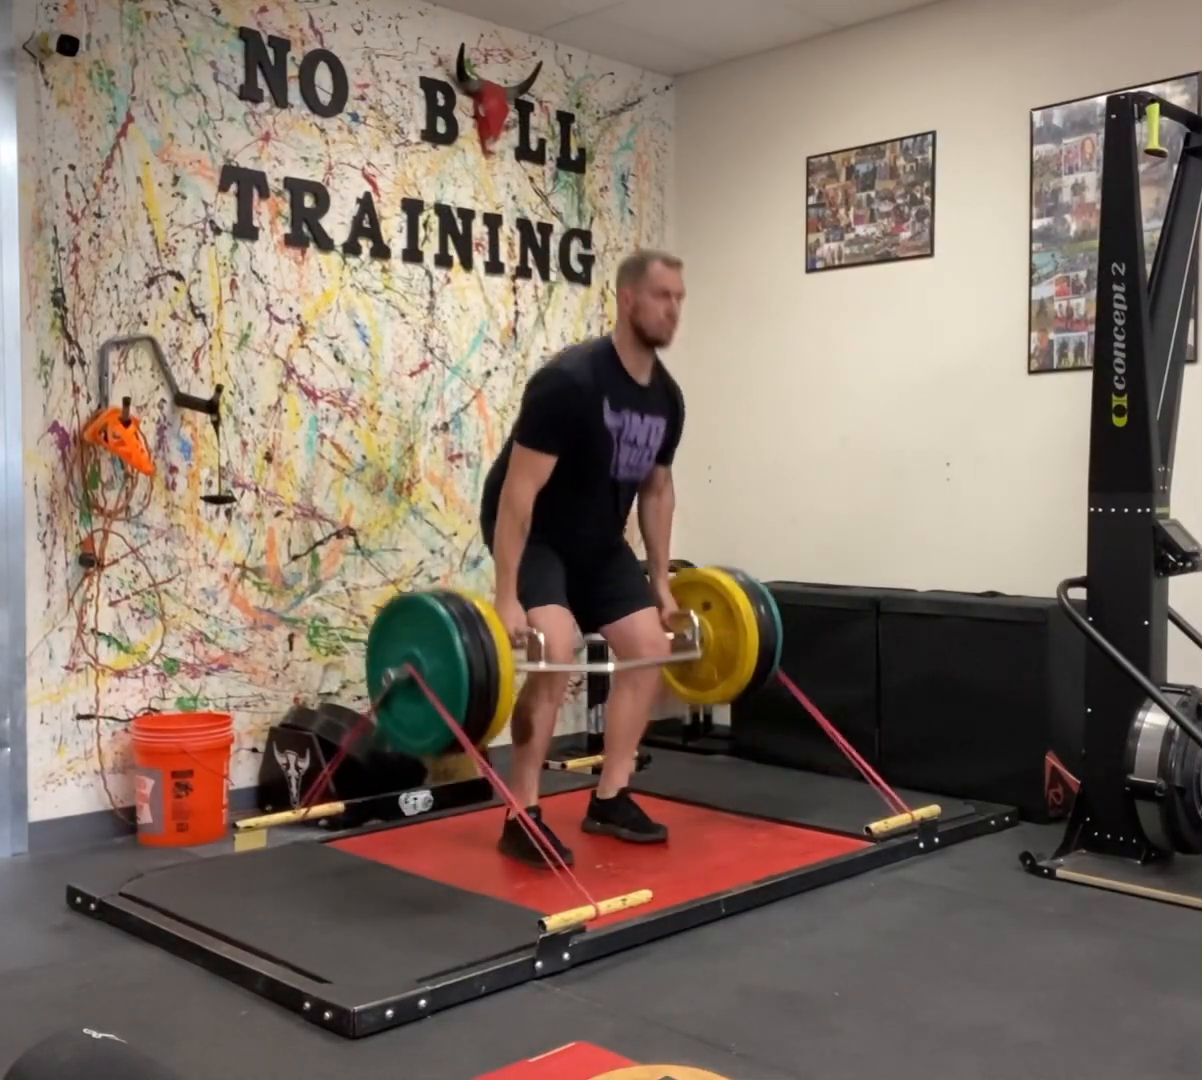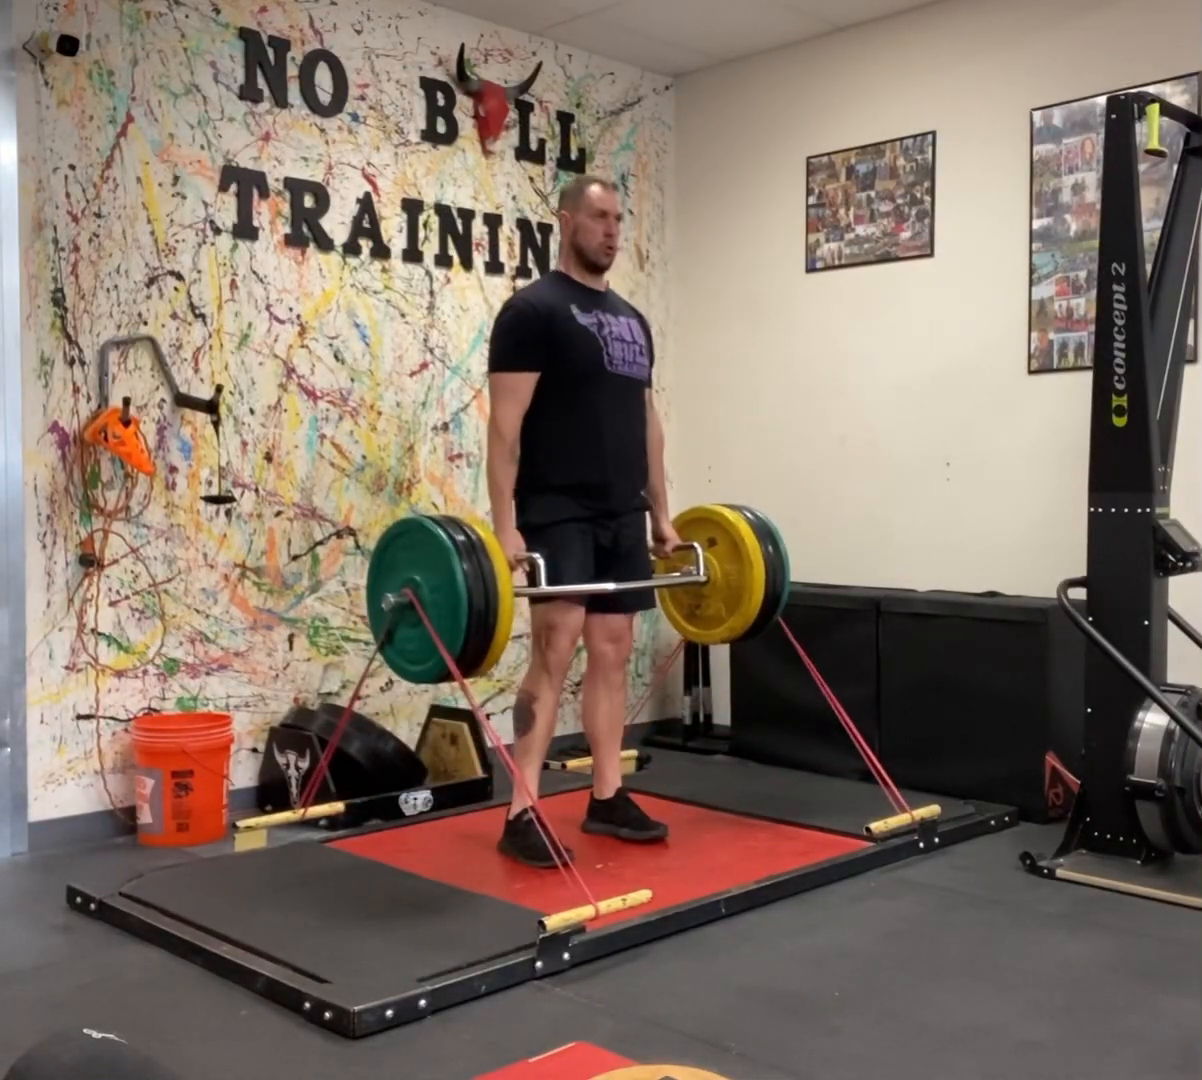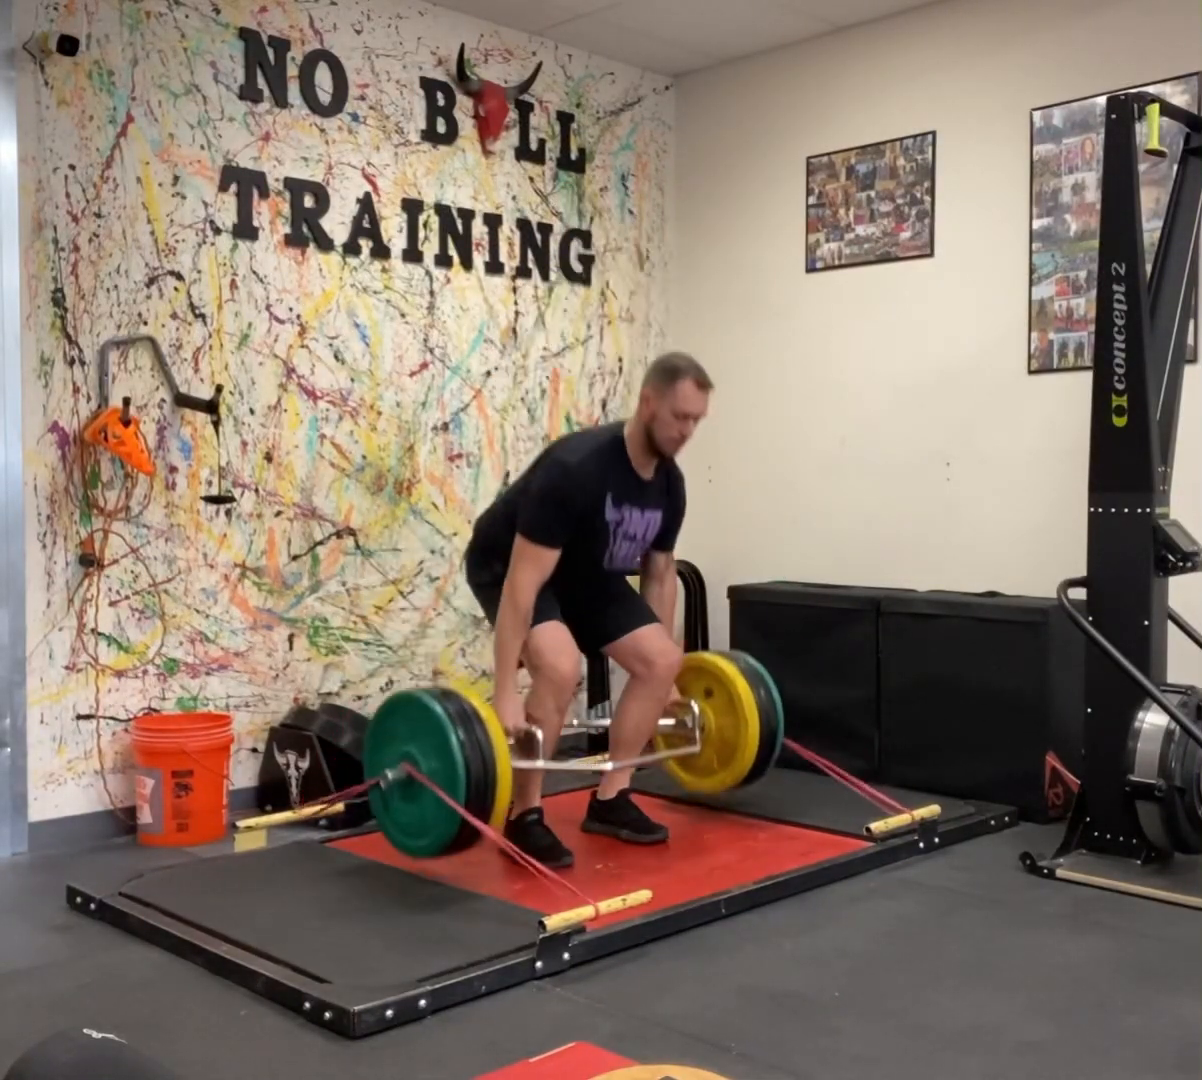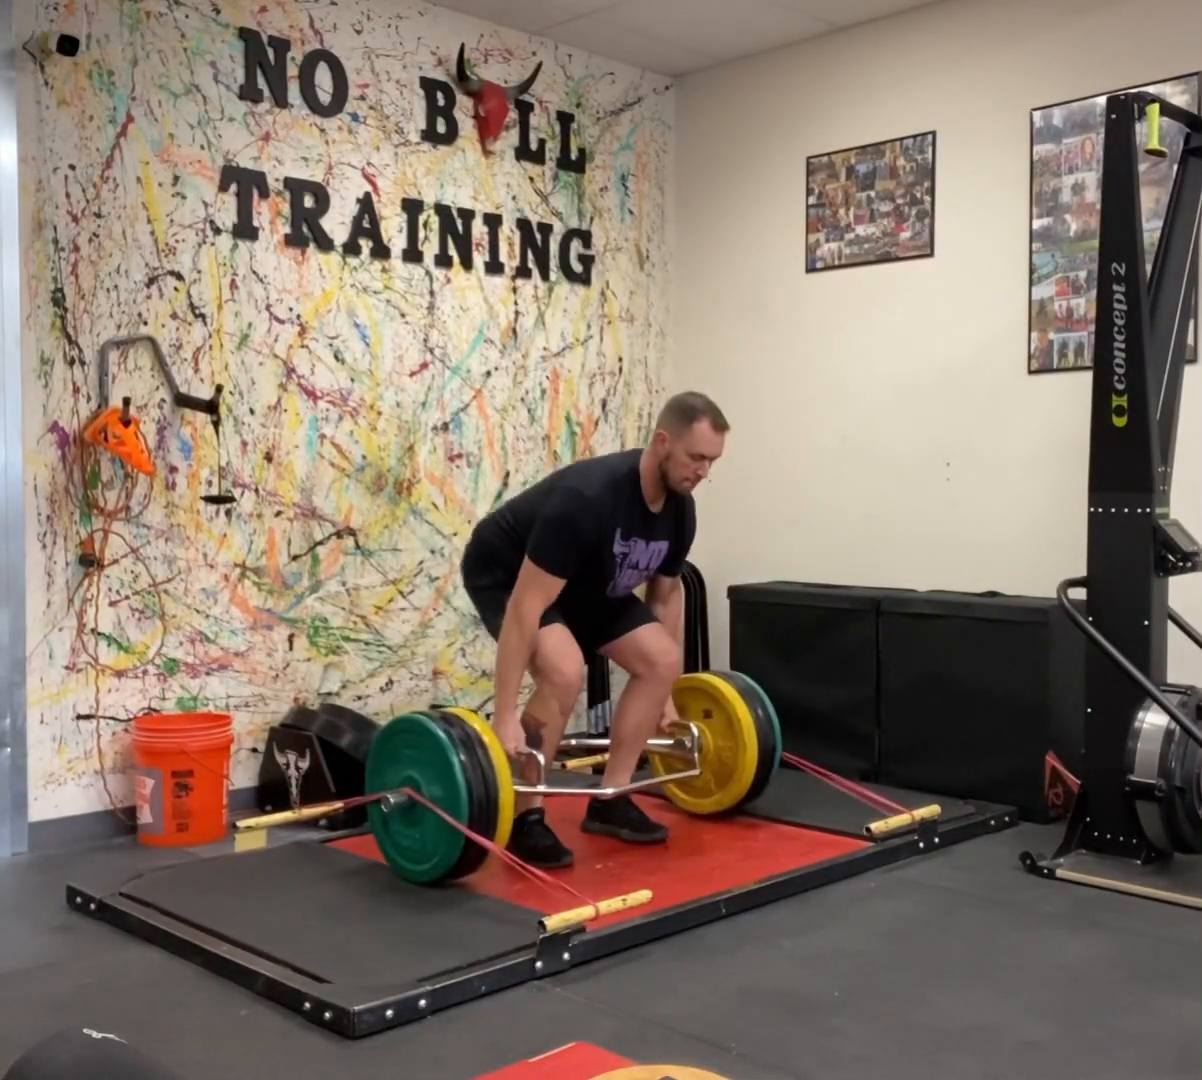
dt=0.5s
person 1, frame 1
left shoulder: (666, 396)
right shoulder: (568, 381)
left elbow: (657, 492)
right elbow: (519, 492)
left wrist: (661, 584)
right wrist: (507, 603)
left hip: (599, 538)
right hip: (537, 537)
left knee: (652, 647)
right knee: (556, 658)
left ankle: (609, 799)
right ankle: (521, 816)
person 1, frame 2
left shoulder: (631, 318)
right shoulder: (533, 309)
left elbow: (646, 419)
right elbow: (505, 423)
left wrist: (660, 513)
right wrist: (506, 526)
left hip: (622, 514)
right hip: (557, 513)
left knee: (611, 655)
right knee: (555, 654)
left ankle: (607, 798)
right ankle: (522, 815)
person 1, frame 3
left shoulder: (669, 484)
right shoulder: (575, 469)
left elbow: (659, 574)
right elbow: (523, 581)
left wrist: (667, 661)
right wrist: (505, 695)
left hip: (589, 577)
right hip: (506, 567)
left knee: (662, 662)
right knee: (561, 668)
left ankle: (609, 800)
right ankle: (523, 816)
person 1, frame 4
left shoulder: (679, 512)
right shoulder: (586, 499)
left elbow: (667, 595)
right elbow: (526, 607)
left wrist: (668, 699)
right wrist: (505, 716)
right hip: (504, 572)
left knee: (662, 661)
right knee: (564, 672)
left ankle: (609, 800)
right ankle: (524, 818)
